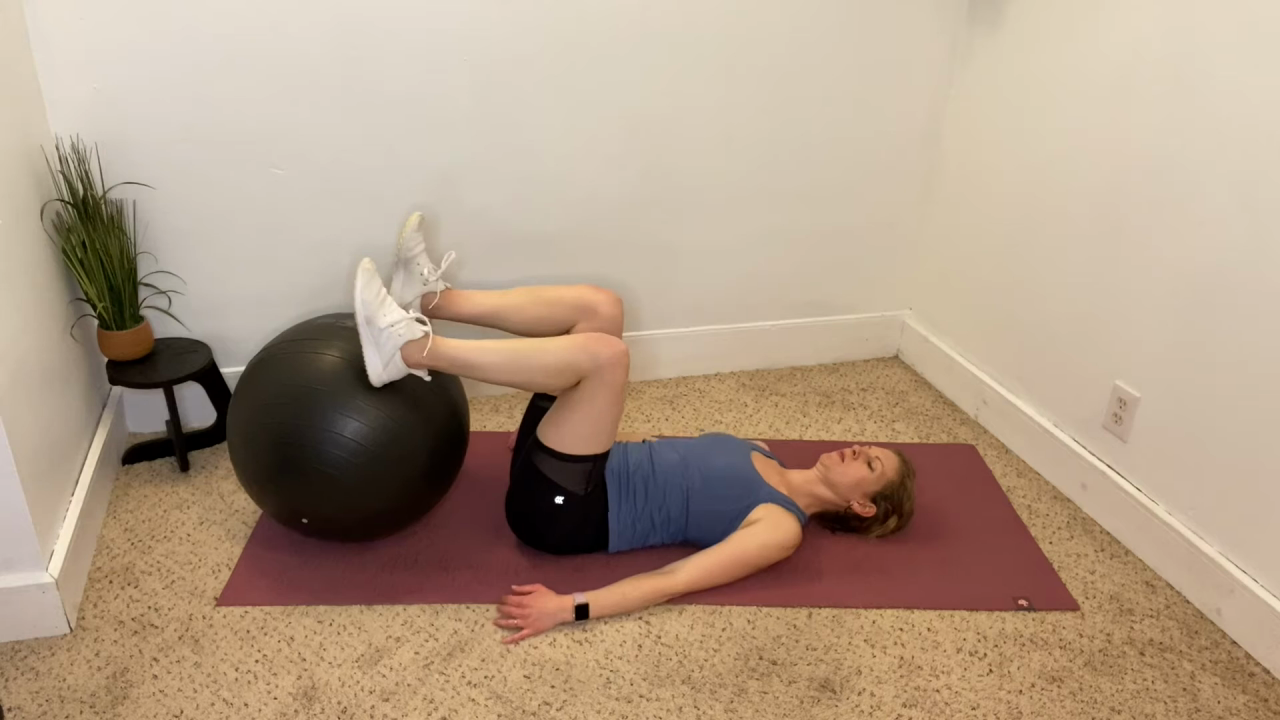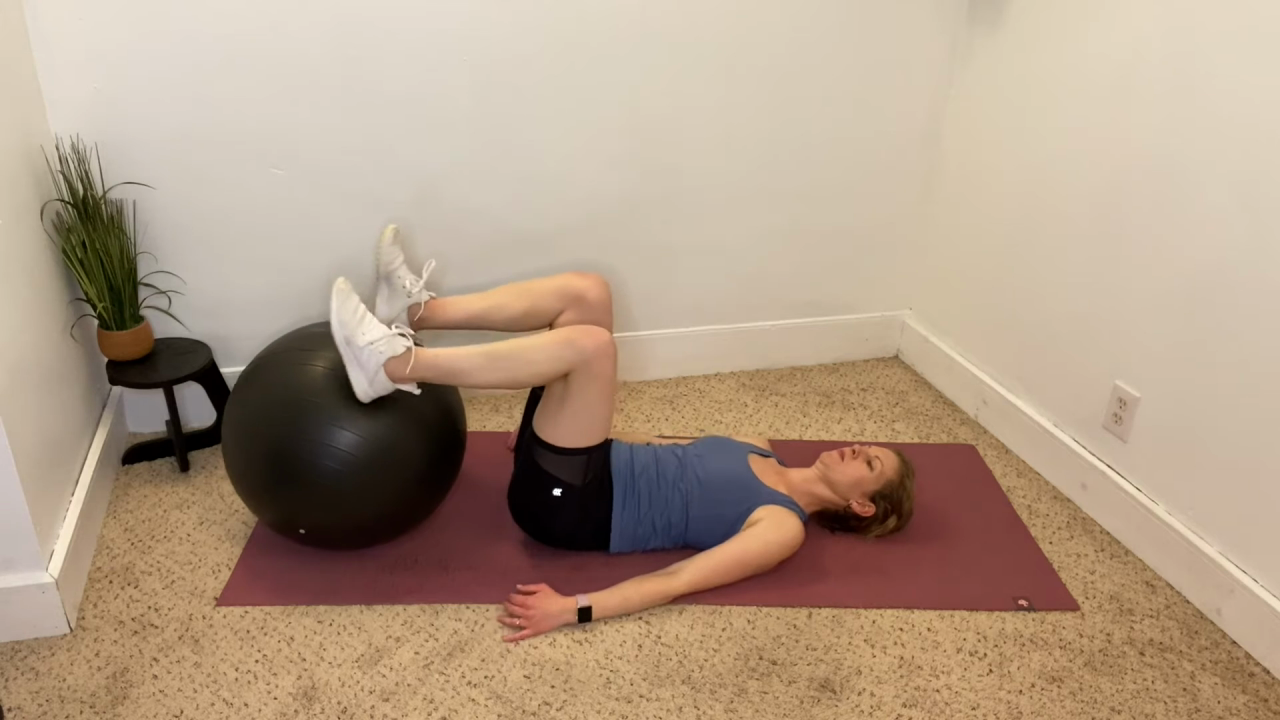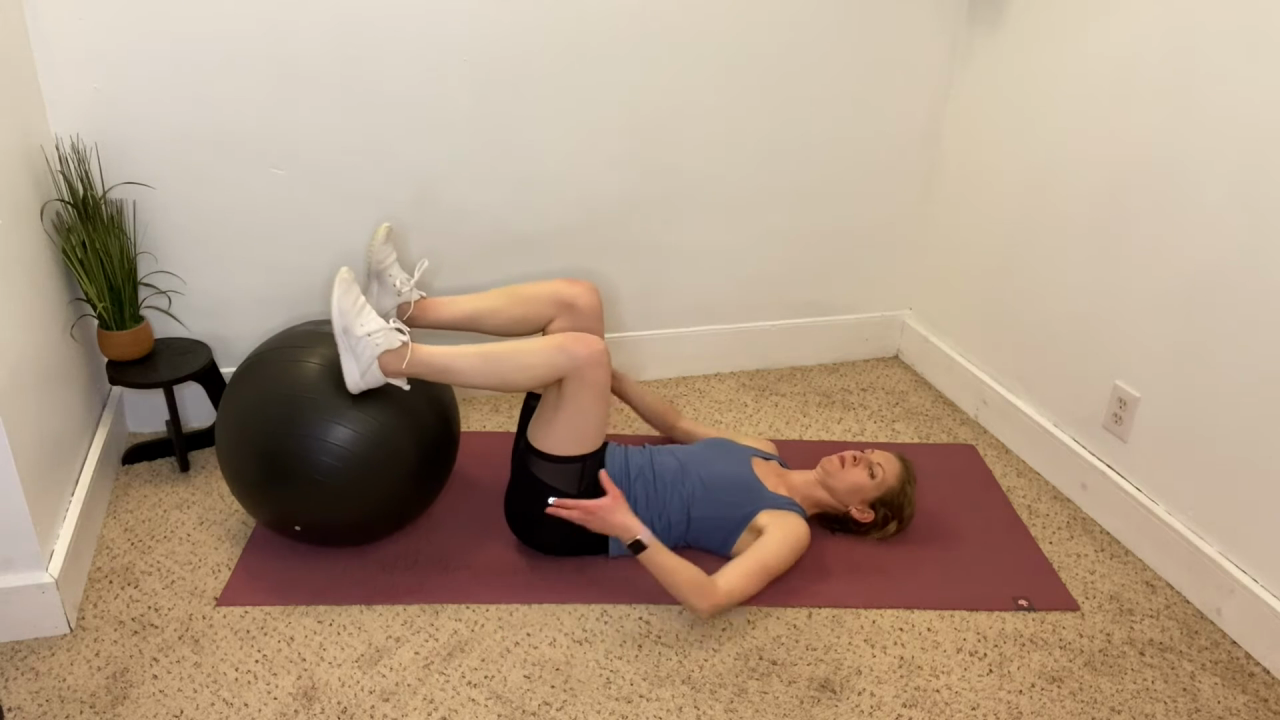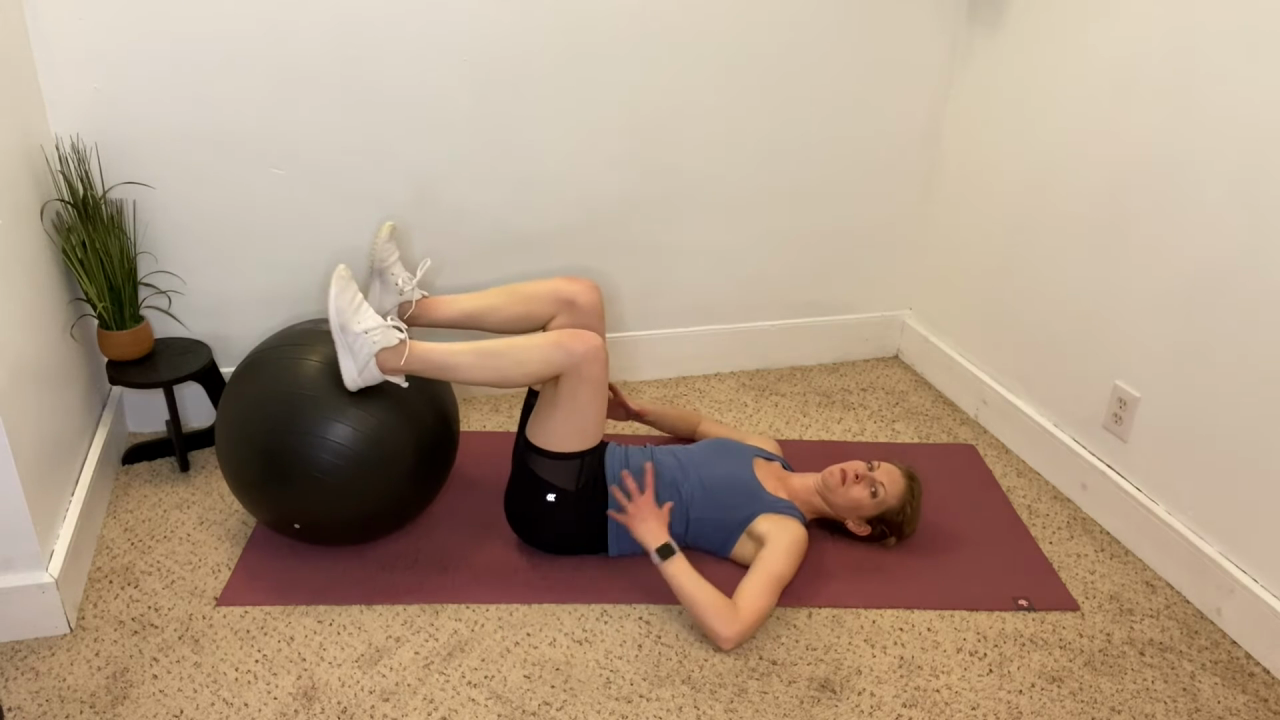
dt=0.4s
person 1, frame 1
left shoulder: (782, 527)
right shoulder: (761, 456)
left elbow: (676, 581)
left wrist: (570, 607)
right wrist: (567, 425)
left hip: (563, 508)
right hip: (578, 473)
left knee: (604, 352)
right knee: (599, 308)
left ankle: (410, 349)
right ankle: (428, 299)
person 1, frame 2
left shoulder: (784, 527)
right shoulder: (759, 453)
left elbow: (680, 580)
left wrist: (574, 609)
right wrist: (556, 428)
left hip: (568, 505)
right hip: (594, 469)
left knee: (589, 344)
right knee: (585, 292)
left ankle: (394, 364)
right ankle: (416, 310)
person 1, frame 3
left shoulder: (790, 529)
right shoulder: (761, 450)
left elbow: (708, 597)
right elbow: (682, 426)
left wrist: (632, 532)
right wrist: (614, 381)
left hip: (561, 502)
right hip: (597, 474)
left knee: (581, 352)
right knee: (576, 300)
left ankle: (389, 359)
right ankle: (406, 307)
person 1, frame 4
left shoulder: (787, 534)
right shoulder: (767, 452)
left elbow: (729, 628)
right elbow: (698, 426)
left wrist: (658, 543)
right wrist: (633, 409)
left hip: (564, 507)
right hip: (594, 473)
left knee: (580, 348)
right knee: (578, 298)
left ankle: (387, 357)
right ankle: (409, 305)
